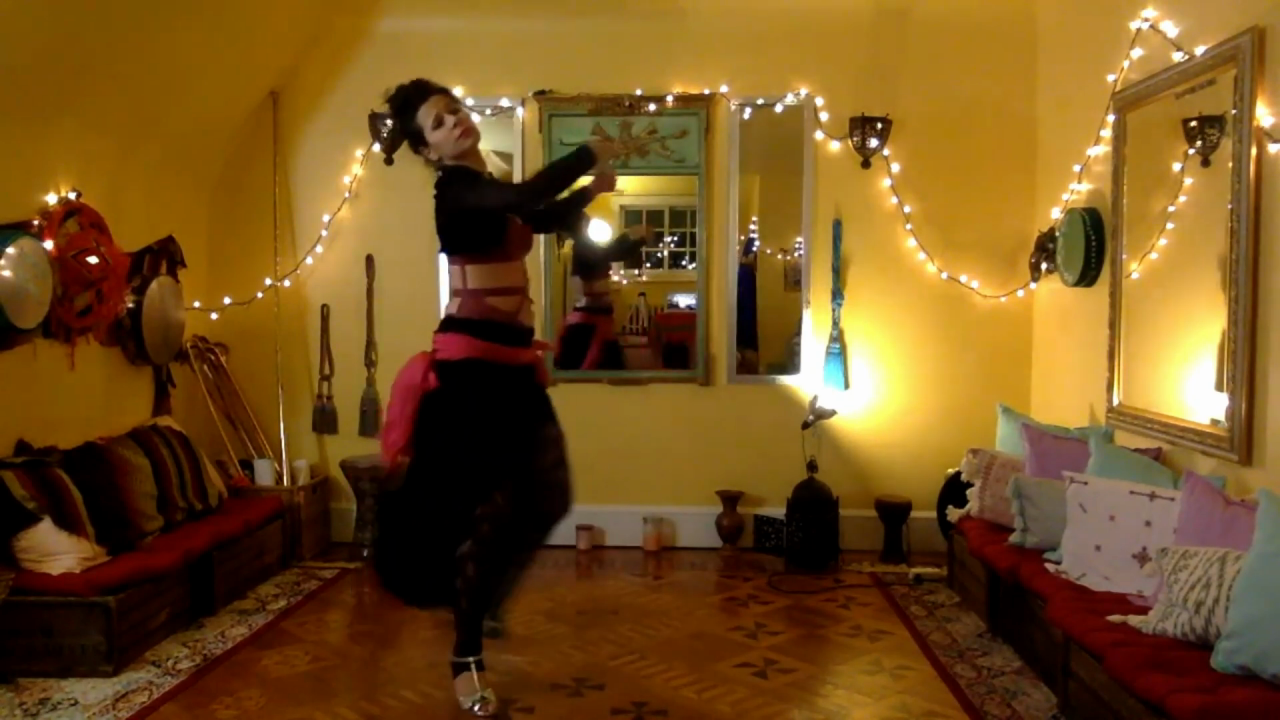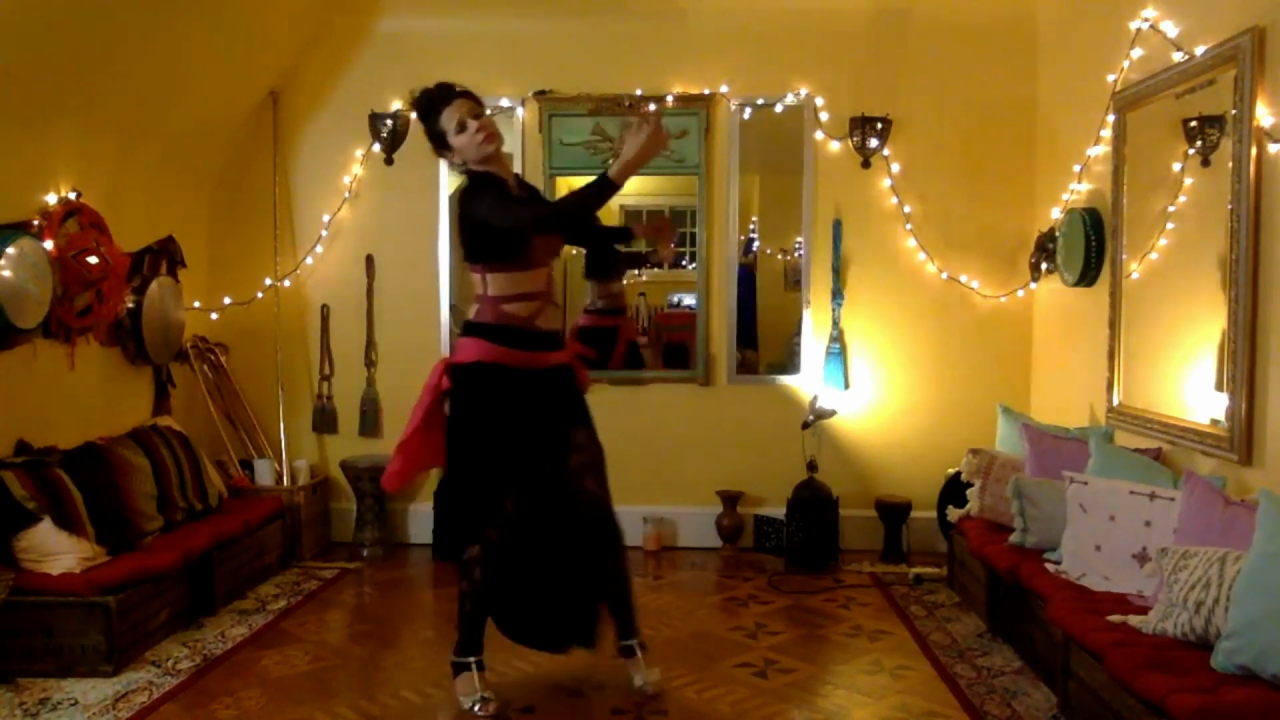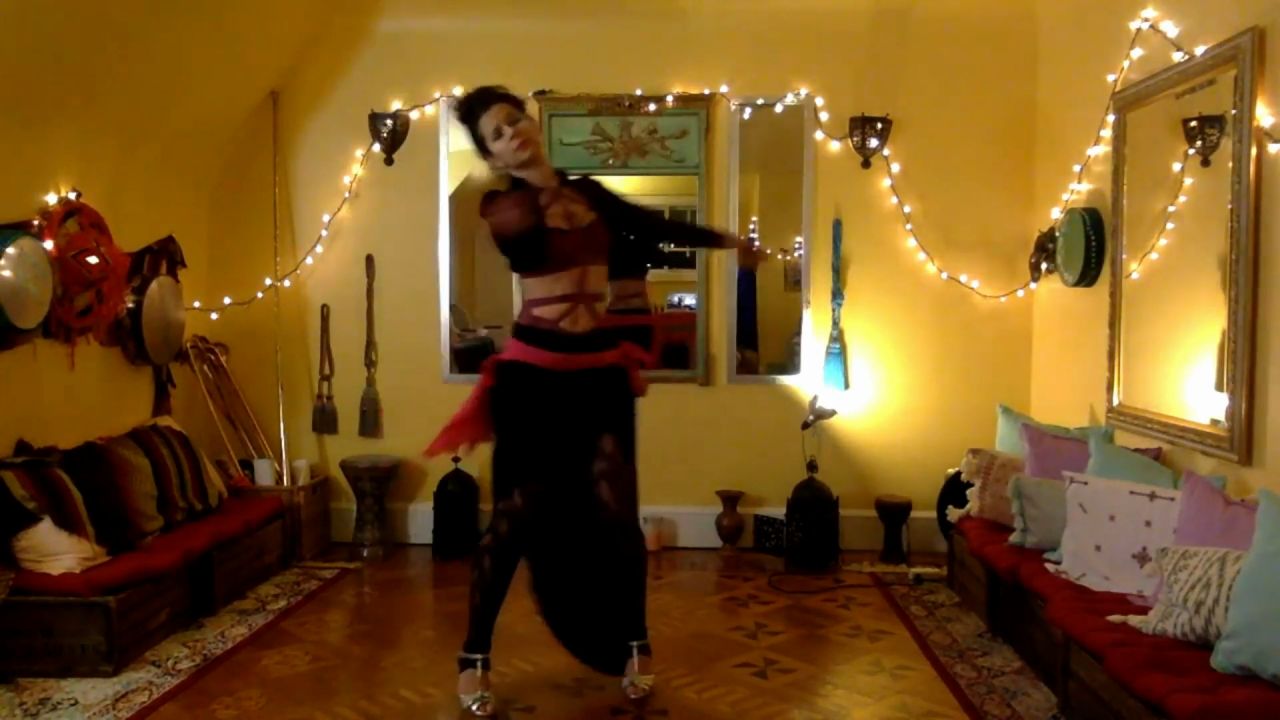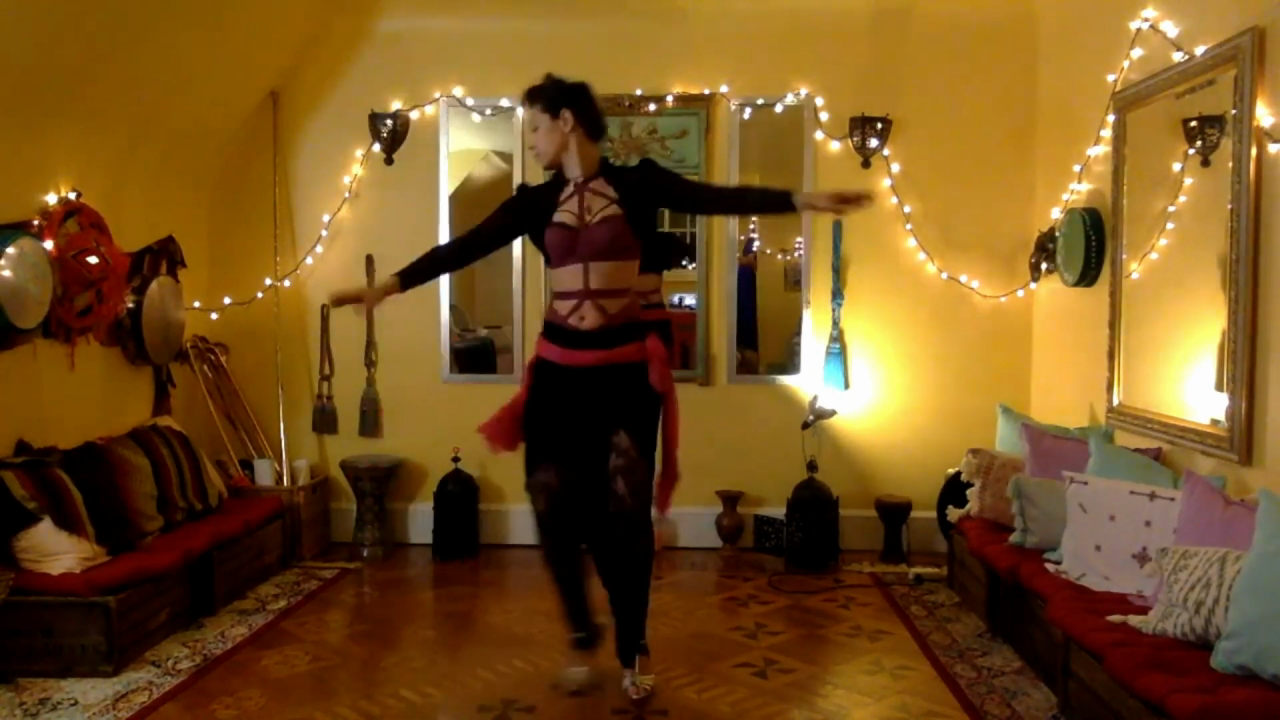
dt=0.2s
person 1, frame 1
left shoulder: (489, 191)
right shoulder: (458, 188)
left elbow: (538, 216)
right elbow: (522, 195)
left wrist: (587, 192)
right wrist: (588, 155)
left hip: (513, 360)
right hip: (472, 361)
left knee: (549, 495)
right knee: (485, 508)
left ankle: (480, 605)
right ankle: (466, 659)
person 1, frame 2
left shoulder: (522, 191)
right shoulder: (477, 197)
left elbow: (584, 233)
right elbow: (543, 222)
left wrist: (634, 232)
right wrist: (620, 169)
left hip: (549, 365)
right hip: (493, 367)
left knee: (590, 507)
right knee: (495, 516)
left ankle: (628, 642)
right ankle: (467, 661)
person 1, frame 3
left shoulder: (587, 192)
right shoulder: (508, 204)
left elbow: (651, 227)
right elbow: (522, 238)
left wrist: (723, 238)
right wrist: (503, 221)
left hip: (601, 369)
right hip: (536, 370)
left knee: (613, 513)
right knee: (517, 516)
left ankle: (633, 648)
right ankle: (473, 658)
person 1, frame 4
left shoulder: (637, 180)
right shoulder: (536, 201)
left elbow: (717, 198)
right elbow: (469, 245)
left wrist: (801, 199)
right wrist: (390, 284)
left hip: (626, 365)
right hip: (560, 365)
left knee: (627, 508)
right knee: (553, 508)
left ankle: (634, 648)
right ankle: (584, 636)
